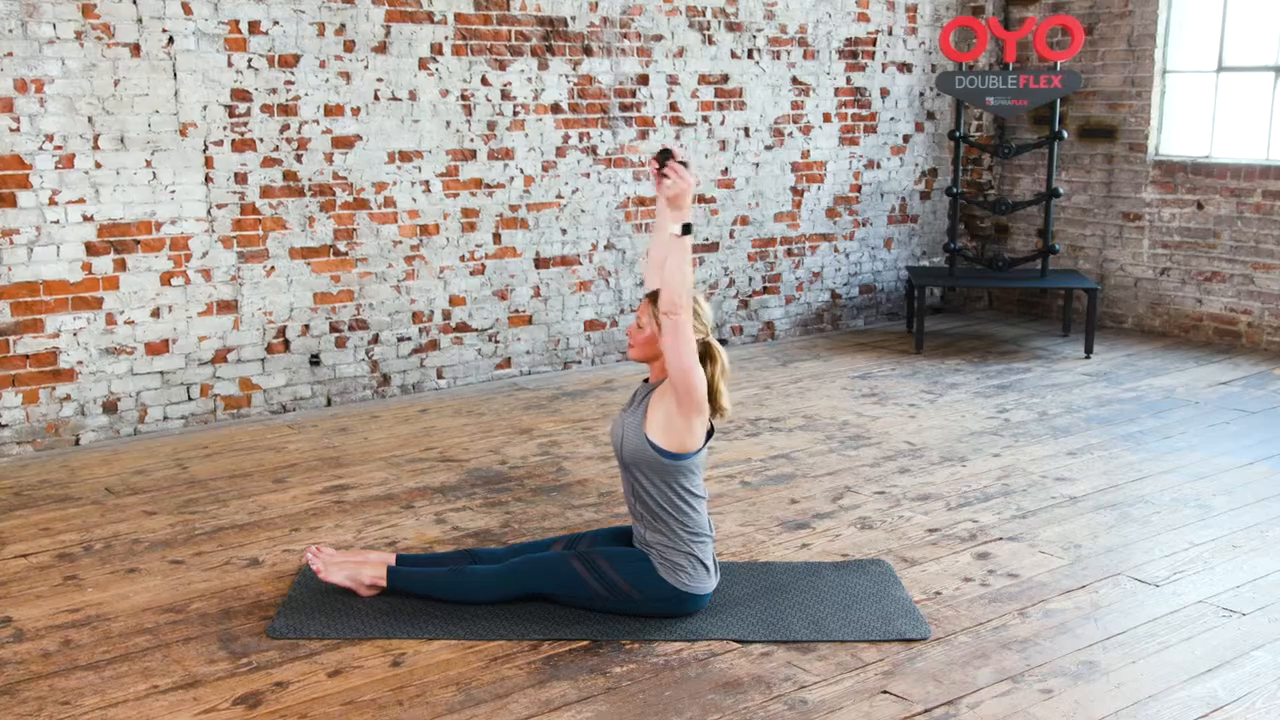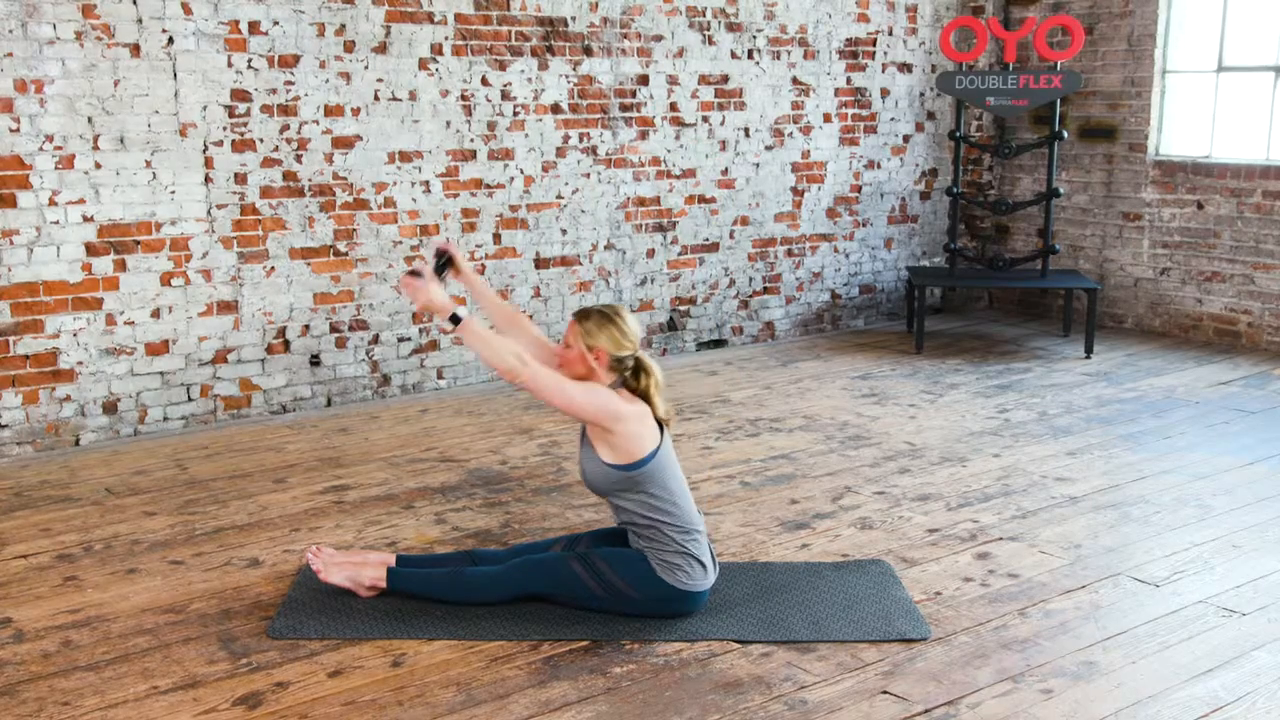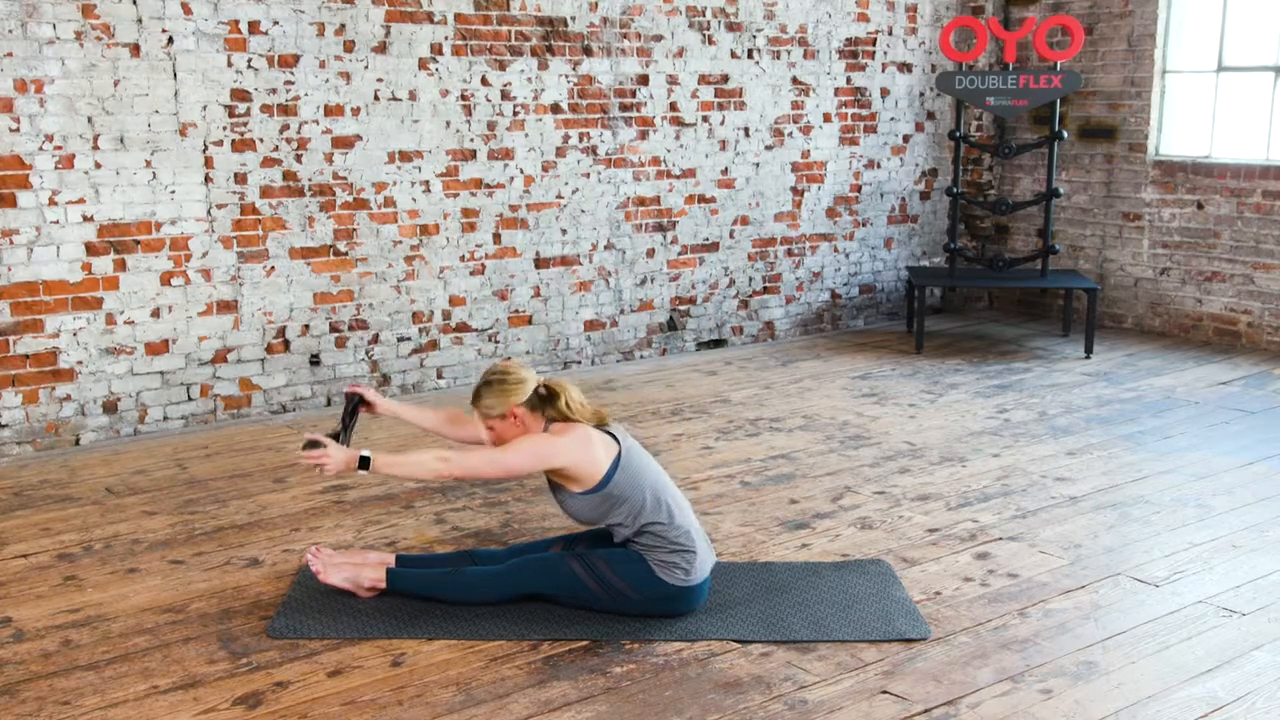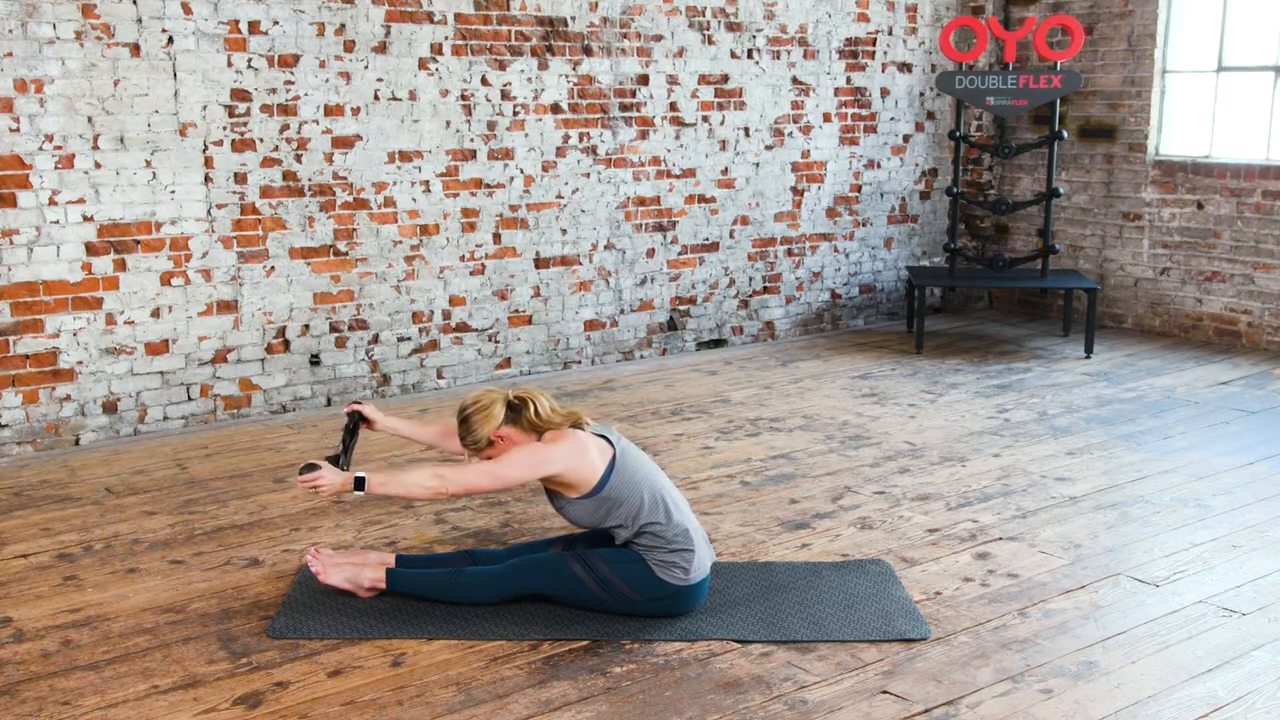
dt=0.7s
person 1, frame 1
left shoulder: (684, 401)
right shoulder: (660, 385)
left elbow: (675, 312)
right elbow: (660, 297)
left wrist: (680, 219)
right wrist: (665, 207)
left hip: (674, 579)
right hip: (654, 548)
left knee: (527, 576)
right knee: (516, 555)
left ankle: (377, 578)
right ankle: (383, 561)
person 1, frame 2
left shoulder: (618, 411)
right shoulder: (612, 391)
left elbow: (519, 370)
right elbow: (534, 343)
left wrist: (448, 311)
right wrist: (473, 280)
left hip: (674, 579)
right hip: (652, 550)
left knee: (526, 576)
right knee: (513, 557)
left ankle: (379, 576)
right ankle: (387, 563)
person 1, frame 3
left shoulder: (561, 444)
right shoulder: (558, 421)
left elbow: (449, 465)
right elbow: (461, 425)
left wrist: (356, 459)
right wrist: (385, 405)
left hip: (670, 579)
right hip: (652, 549)
left knee: (522, 577)
right knee: (505, 557)
left ankle: (377, 578)
right ankle: (382, 563)
person 1, frame 4
left shoulder: (554, 452)
right shoulder: (553, 429)
left elbow: (444, 482)
right elbow: (455, 437)
left wrist: (351, 481)
right wrist: (385, 422)
left hip: (669, 578)
right hip: (651, 549)
left knee: (521, 577)
right knee: (502, 558)
left ankle: (377, 578)
right ankle: (384, 563)
